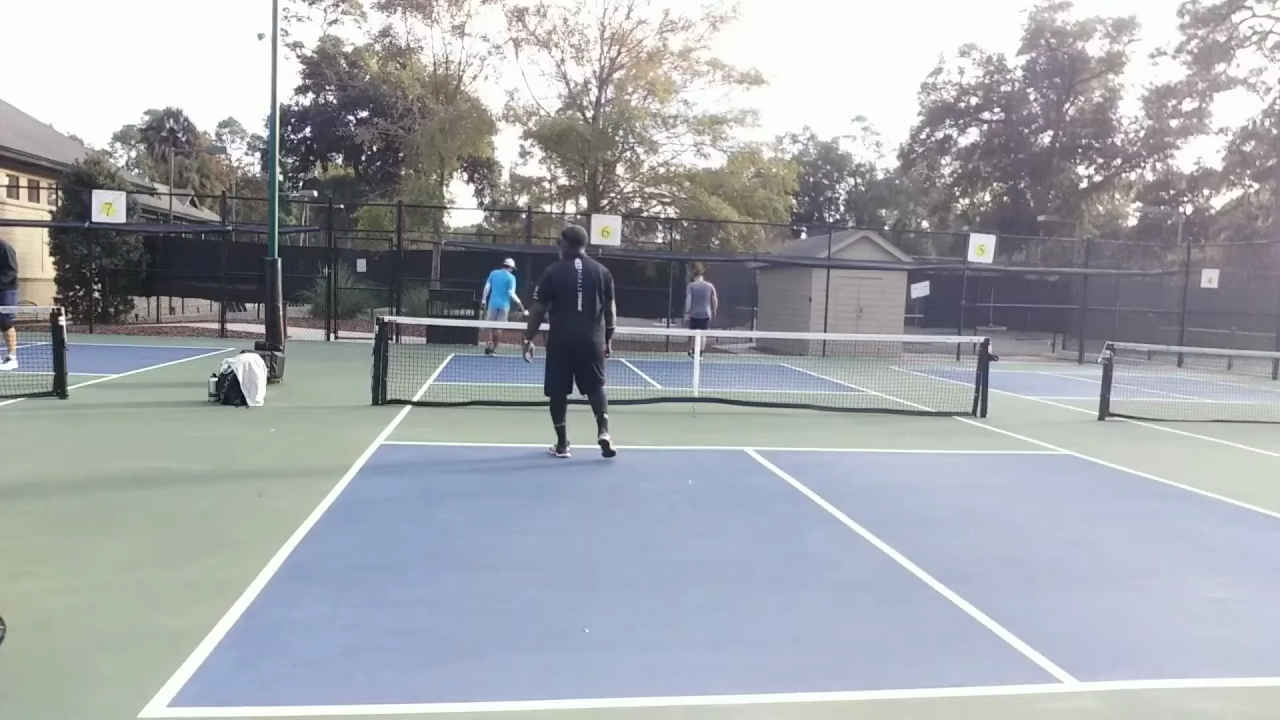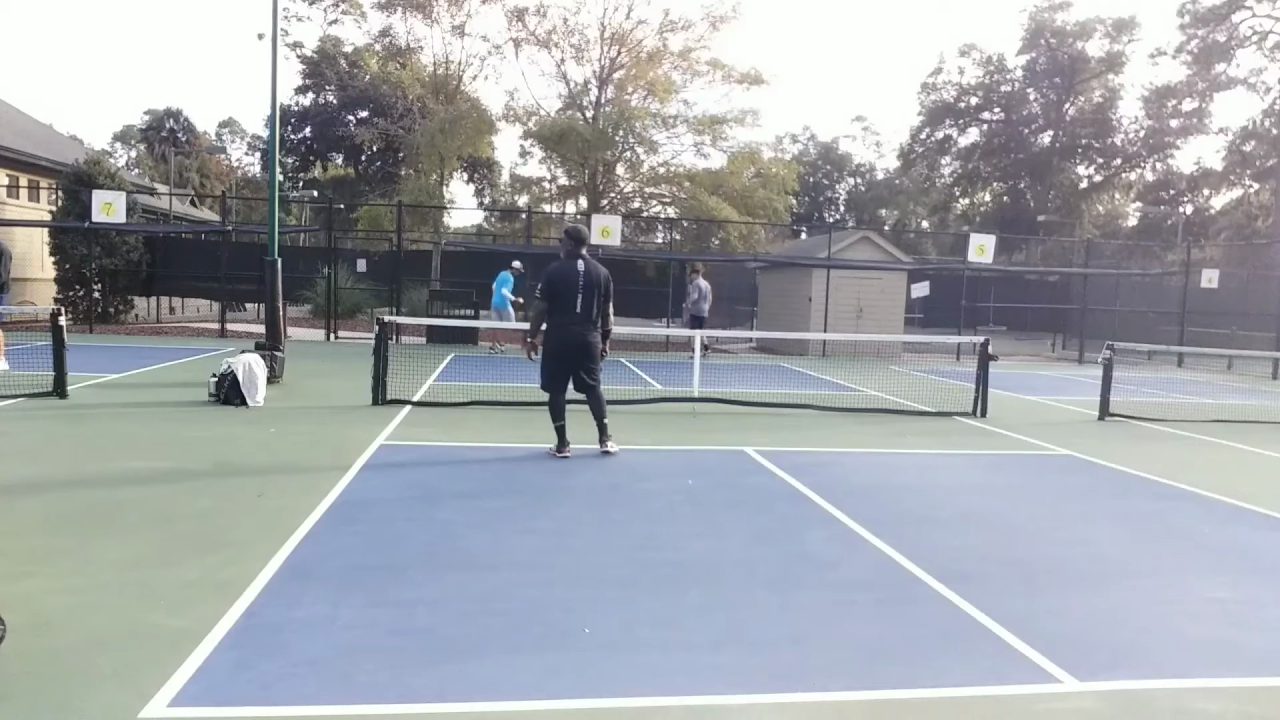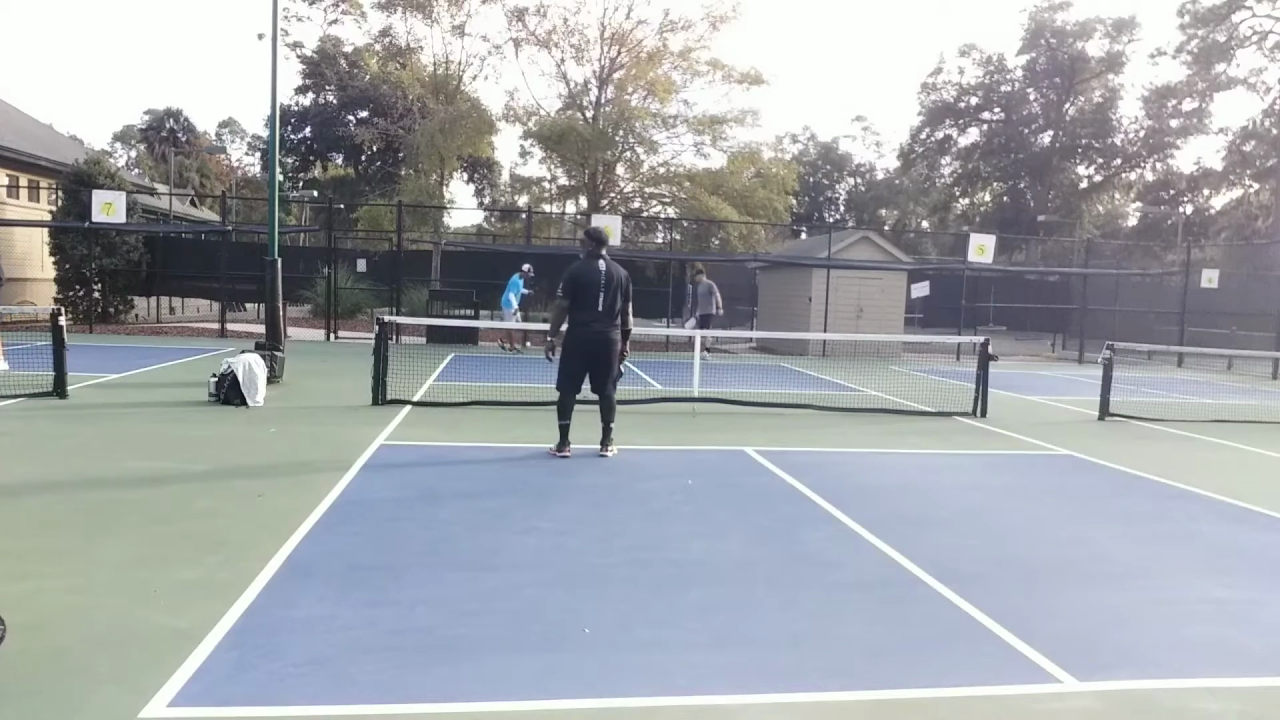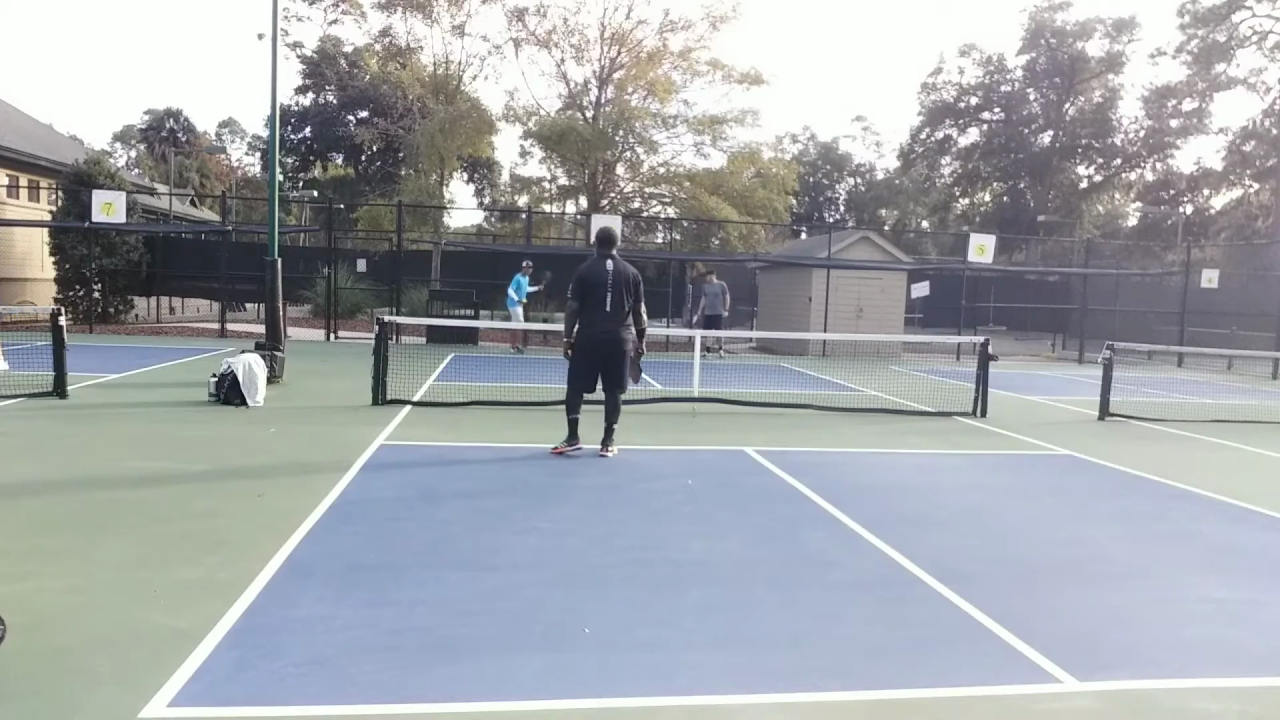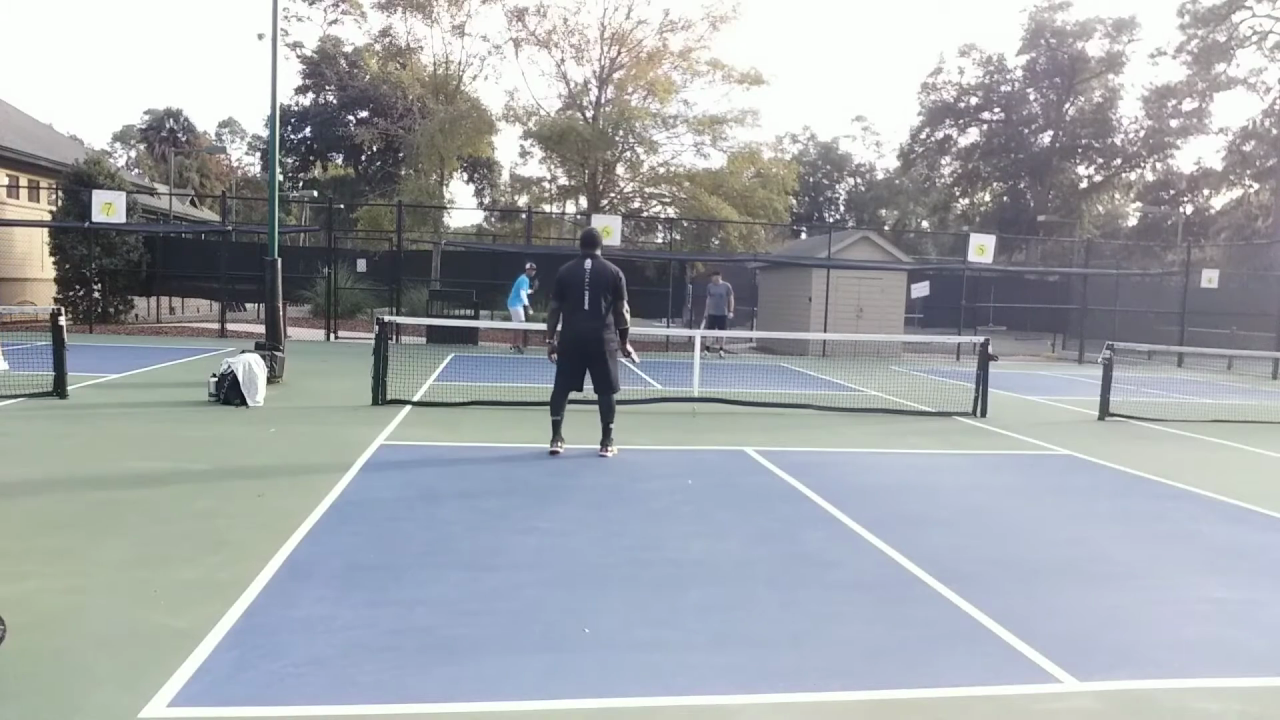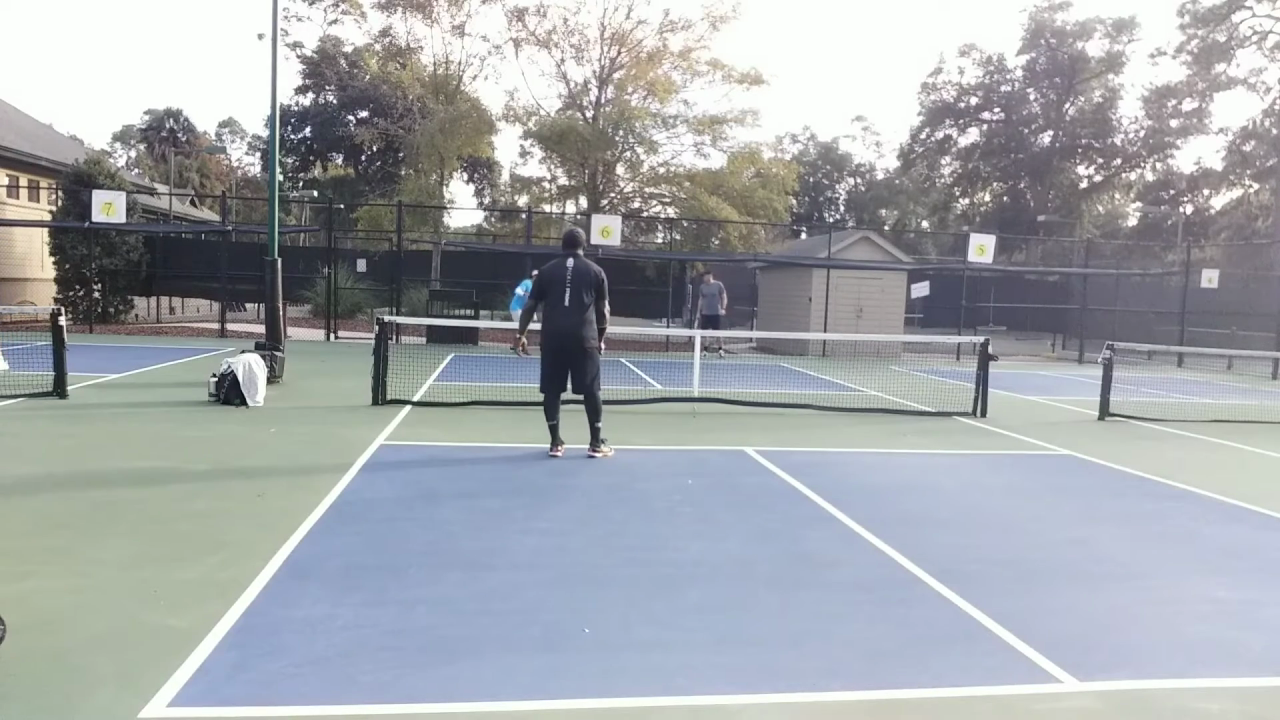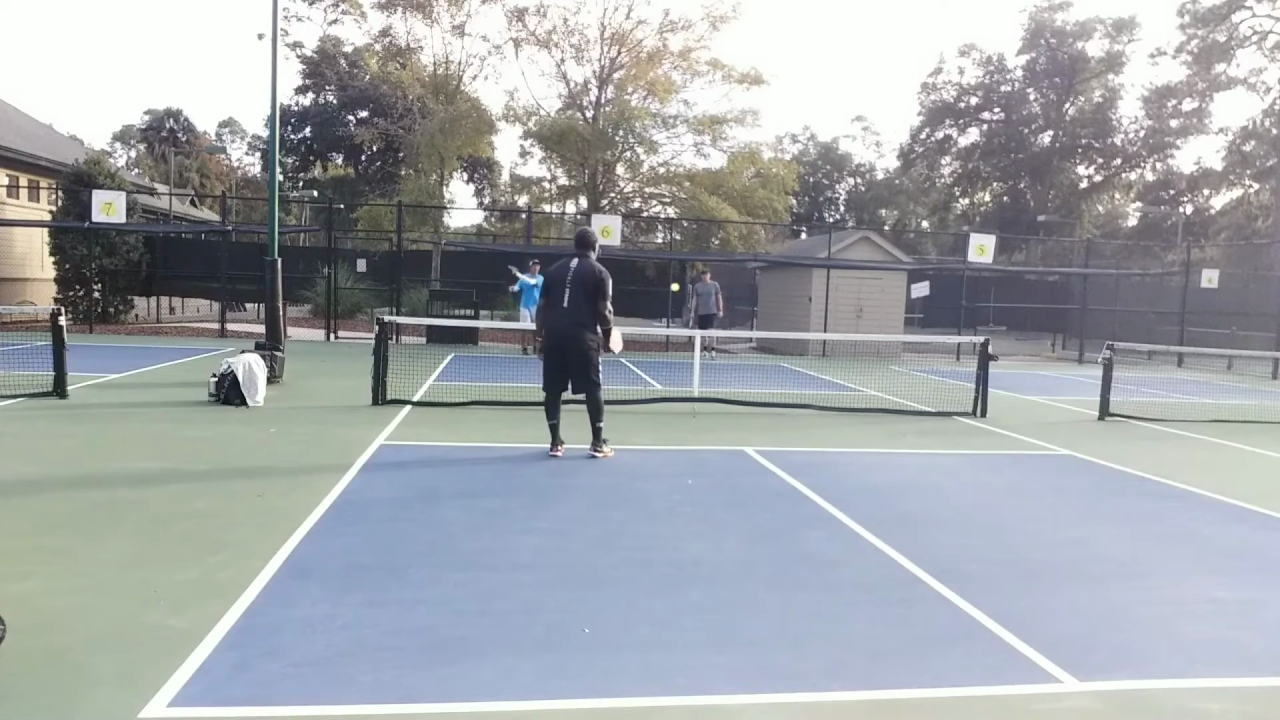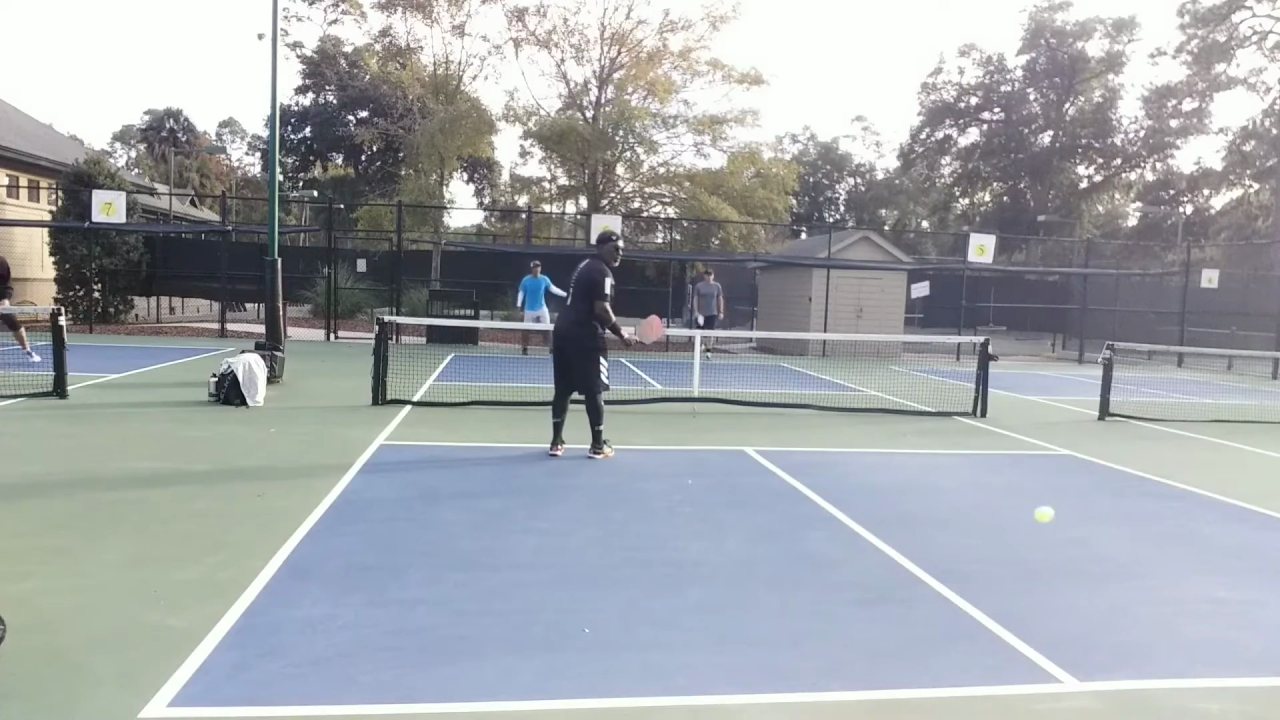
dt=0.5s
person 1, frame 1
left shoulder: (553, 272)
right shoulder: (602, 271)
left elbow: (538, 310)
right elbow: (610, 310)
left wrist: (528, 339)
right wrist: (607, 339)
left hip: (561, 341)
right hip: (592, 340)
left knee: (558, 392)
right knee: (596, 388)
left ankle: (562, 444)
right ankle: (604, 432)
person 1, frame 2
left shoulder: (555, 271)
right shoulder: (602, 272)
left elbow: (540, 309)
right elbow: (607, 312)
left wrist: (531, 338)
right wrist: (605, 340)
left hip: (558, 340)
right hip: (589, 340)
left knee: (557, 391)
right knee: (593, 388)
left ankle: (562, 444)
right ankle: (605, 439)
person 1, frame 3
left shoulder: (576, 270)
right shoulder: (621, 273)
left elbow: (561, 307)
right elbow: (627, 312)
left wrist: (552, 337)
right wrist: (625, 342)
left hip: (578, 339)
right hip: (609, 340)
left knee: (567, 390)
right knee: (606, 391)
left ankle: (563, 443)
right ankle: (606, 443)
person 1, frame 4
left shoulder: (584, 270)
right shoulder: (631, 273)
left elbow: (572, 308)
right elbow: (639, 311)
left wrist: (568, 337)
right wrist: (640, 339)
left hip: (588, 339)
right hip: (619, 340)
left knee: (575, 387)
right knee: (613, 391)
left ankle: (573, 437)
right ankle: (607, 443)
person 1, frame 5
left shoulder: (565, 272)
right shoulder: (613, 272)
left elbow: (554, 309)
right elbow: (622, 311)
left wrist: (551, 340)
right wrist: (624, 341)
left hip: (570, 339)
right hip: (602, 339)
left knee: (561, 388)
right knee: (606, 391)
left ankle: (556, 439)
right ankle: (606, 443)
person 1, frame 6
left shoulder: (547, 270)
right shoulder: (595, 271)
left elbow: (529, 306)
right elbow: (603, 310)
left wrist: (521, 335)
right wrist: (600, 338)
left hip: (552, 336)
right hip: (584, 337)
left knee: (552, 390)
right knee: (591, 390)
left ankle: (555, 443)
right ankle: (596, 444)
person 1, frame 7
left shoulder: (555, 269)
right shoulder: (600, 272)
left elbow: (542, 307)
right elbow: (604, 311)
left wrist: (540, 337)
right wrist: (607, 339)
left hip: (554, 335)
right hip: (582, 337)
left knee: (553, 390)
right knee: (592, 389)
left ankle: (556, 442)
right ankle: (598, 444)
person 1, frame 8
left shoulder: (583, 268)
right shoulder: (602, 272)
right elbow: (601, 309)
right wrist: (621, 335)
left hip: (562, 332)
right hip: (585, 337)
left knee: (562, 389)
right knee: (593, 390)
left ankle: (556, 442)
right ankle: (597, 445)
